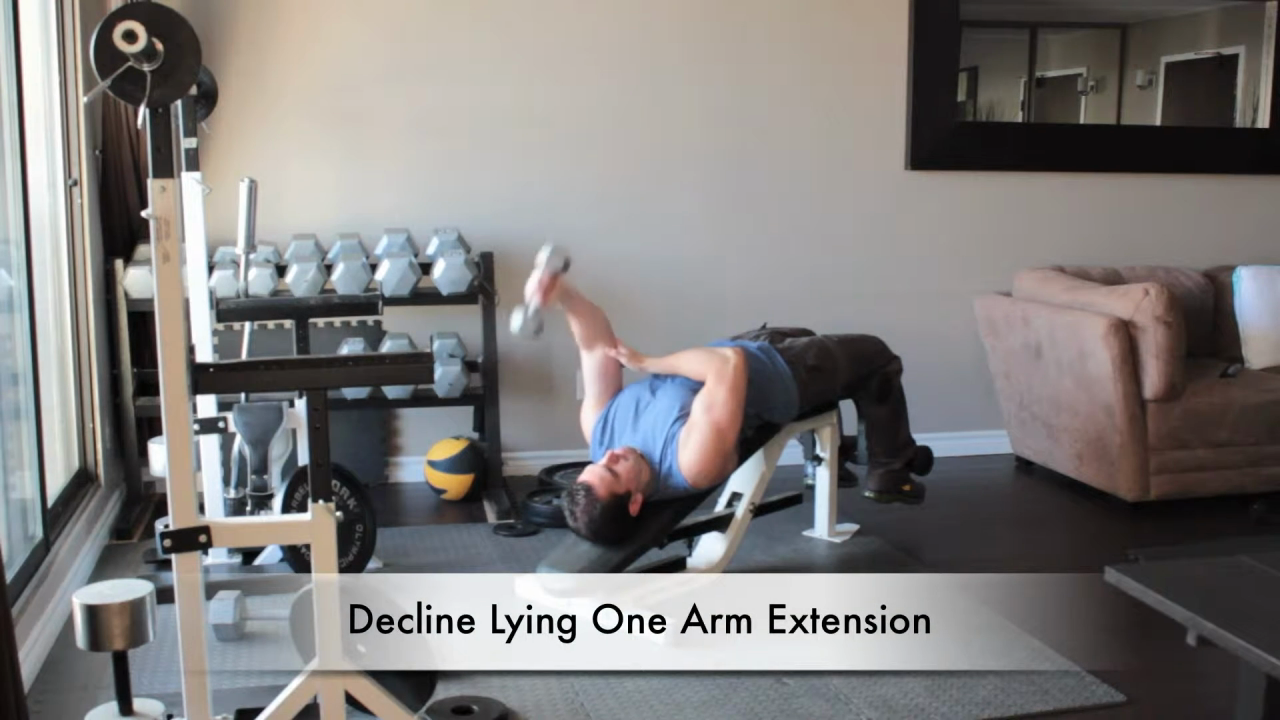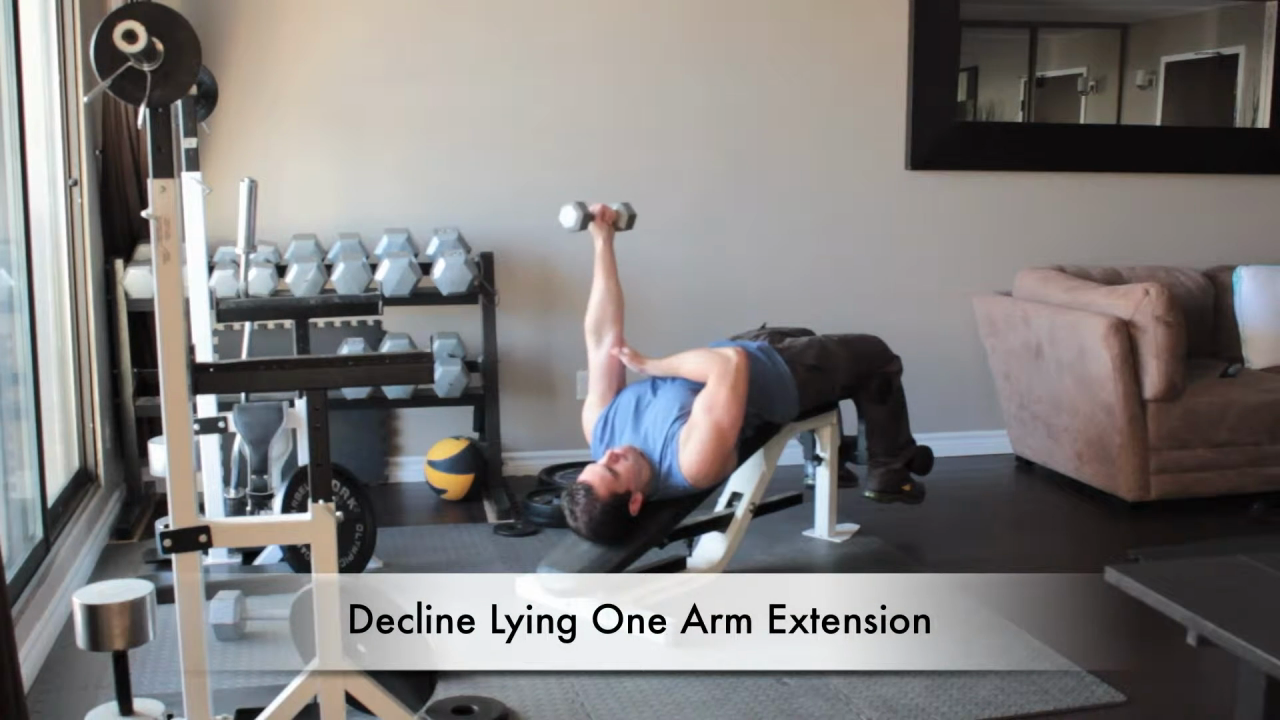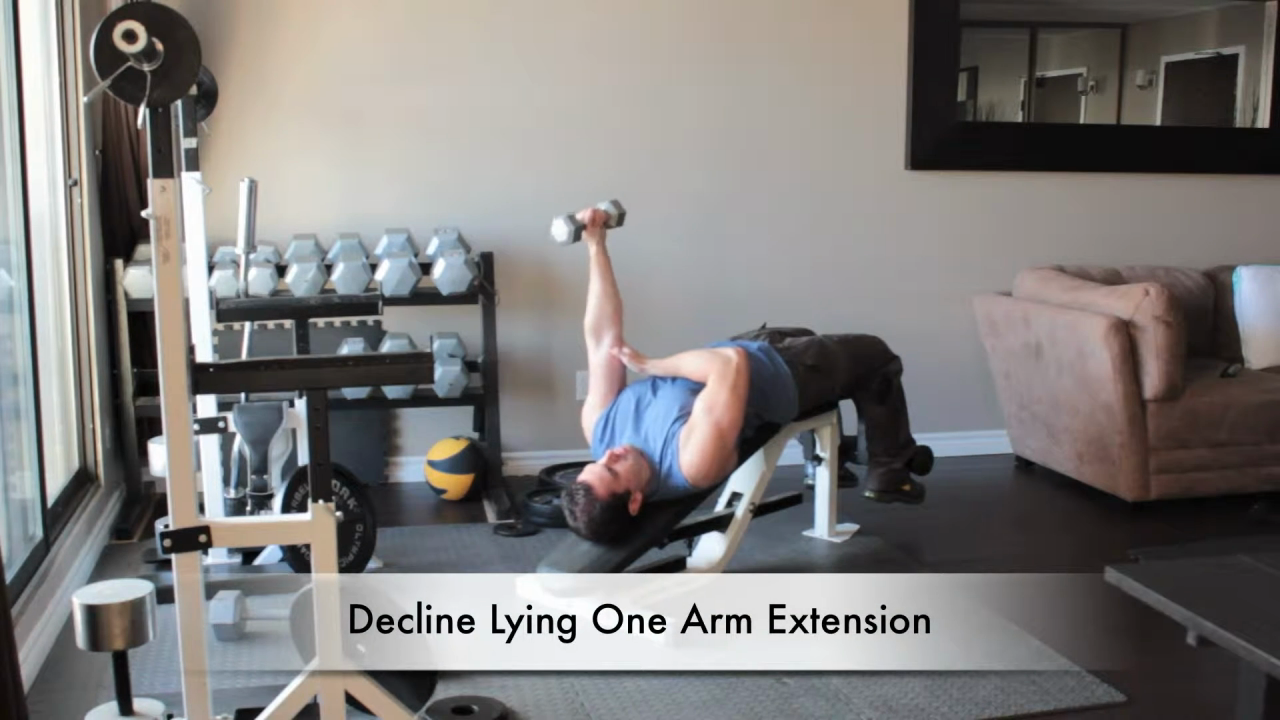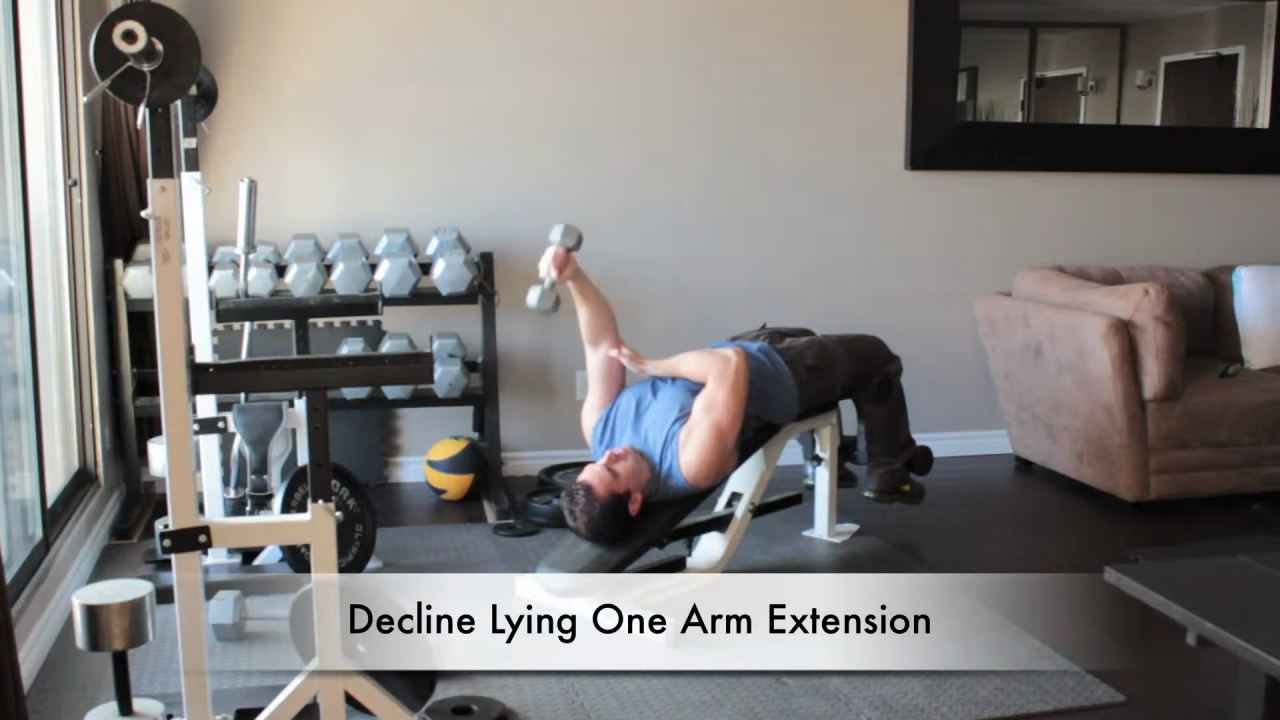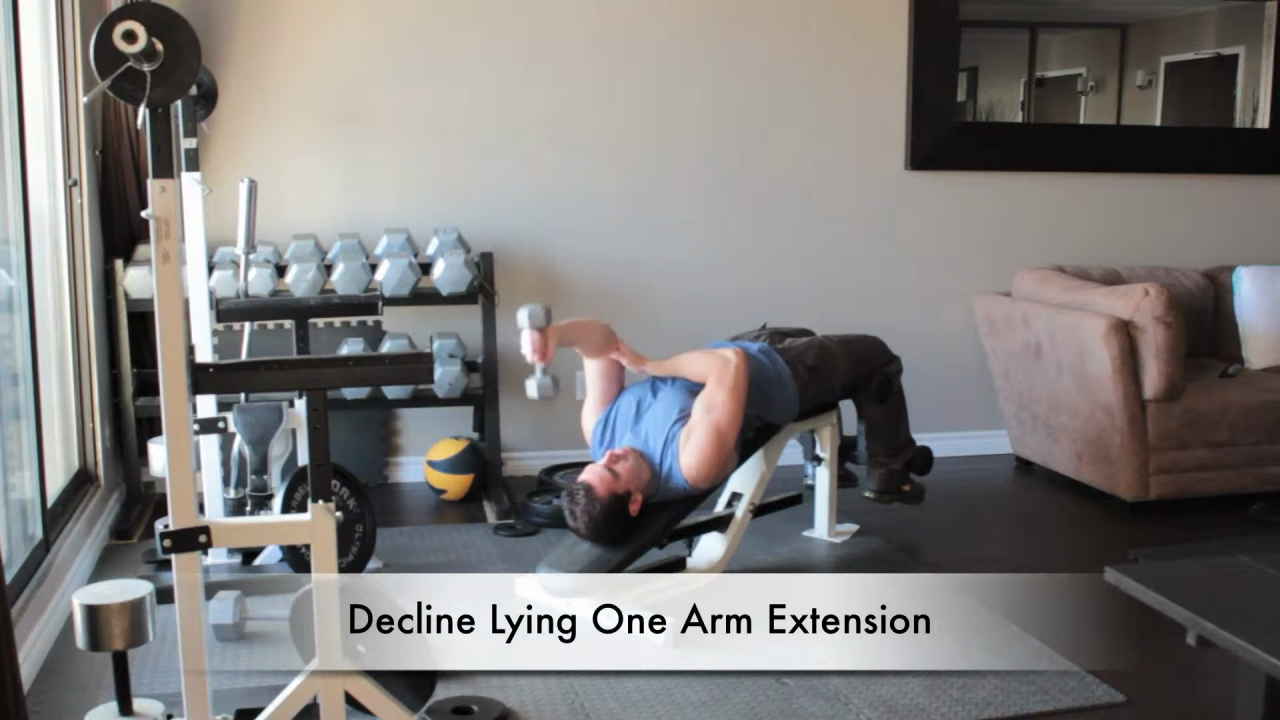
dt=0.5s
person 1, frame 1
left shoulder: (598, 429)
right shoulder: (690, 467)
left elbow: (598, 342)
right elbow: (729, 367)
left wrist: (557, 293)
right wrist: (646, 361)
left knee: (807, 339)
right knee: (875, 355)
right ankle: (890, 473)
person 1, frame 2
left shoulder: (597, 425)
right shoulder: (692, 463)
left elbow: (604, 337)
right elbow: (730, 363)
left wrist: (603, 240)
right wrist: (650, 364)
left knee: (805, 340)
right knee: (876, 356)
right ankle: (890, 471)
person 1, frame 3
left shoulder: (598, 426)
right shoulder: (692, 464)
left elbow: (604, 339)
right elbow: (732, 363)
left wrist: (596, 244)
right wrist: (652, 364)
left knee: (803, 337)
right knee: (876, 356)
right ankle: (890, 471)
person 1, frame 4
left shoulder: (598, 426)
right shoulder: (691, 465)
left elbow: (602, 345)
right elbow: (730, 364)
left wrist: (571, 275)
right wrist: (649, 364)
left knee: (804, 337)
right knee: (875, 356)
right ankle: (889, 474)
person 1, frame 5
left shoulder: (599, 429)
right shoulder: (692, 467)
left elbow: (601, 339)
right elbow: (730, 365)
left wrist: (551, 335)
right wrist: (648, 365)
left knee: (806, 339)
right knee: (876, 357)
right ankle: (890, 472)
